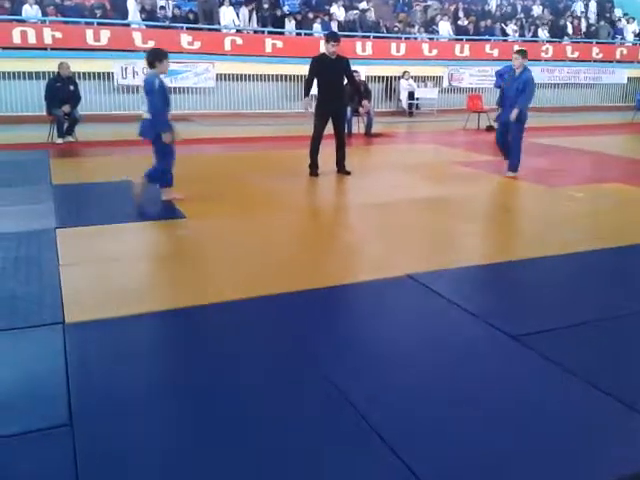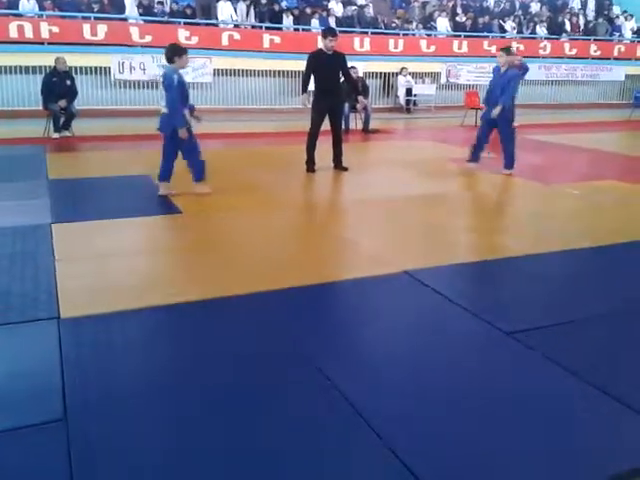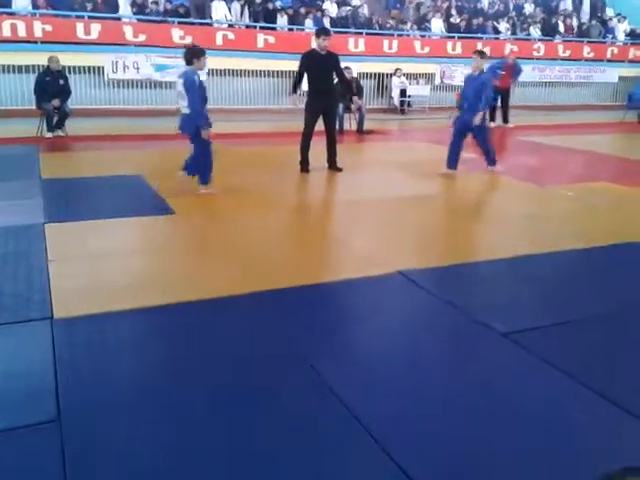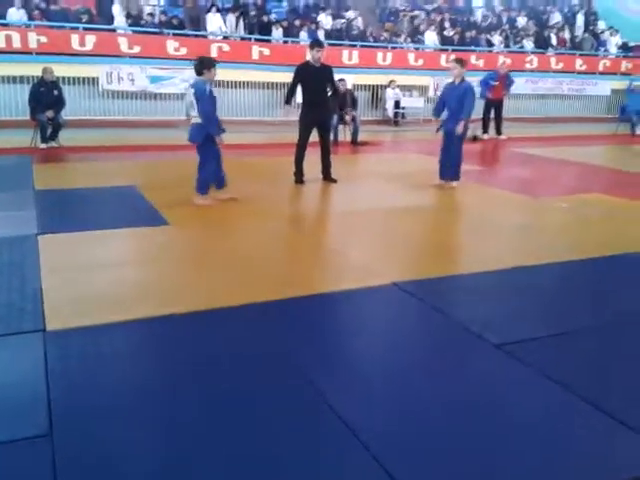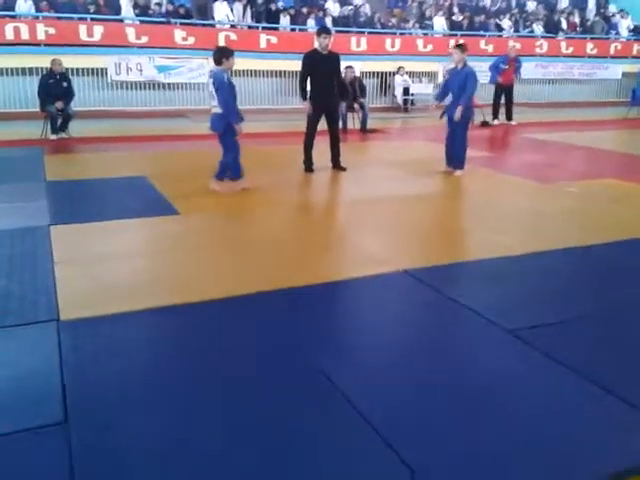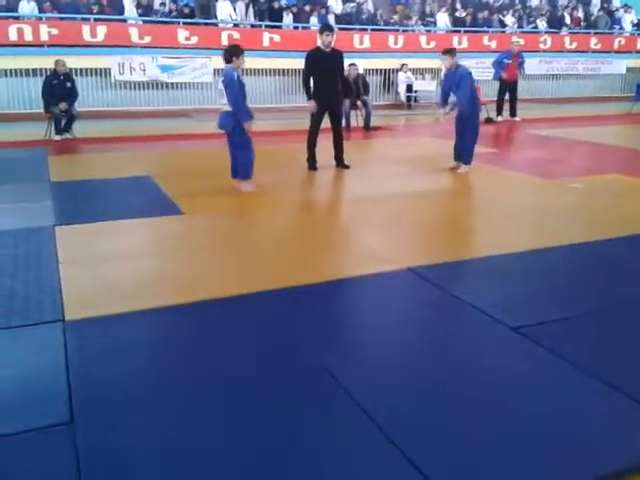
dt=0.2s
person 1, frame 1
left shoulder: (152, 79)
right shoulder: (154, 81)
right elbow: (156, 109)
left wrist: (166, 127)
right wrist: (165, 130)
left hip: (155, 125)
right hip: (156, 127)
left knee: (165, 157)
right knee: (166, 158)
left ankle: (167, 191)
right ankle: (144, 182)
person 1, frame 2
left shoulder: (169, 74)
right shoulder: (173, 76)
right elbow: (174, 104)
left wrist: (191, 110)
right wrist: (181, 126)
left hip: (170, 120)
right hip: (175, 122)
left knee: (170, 154)
right knee: (192, 152)
left ankle: (164, 185)
right ankle: (199, 183)
person 1, frame 3
left shoulder: (183, 76)
right shoulder: (193, 78)
right elbow: (196, 105)
right wrist: (205, 126)
left hip: (188, 119)
right hip: (195, 121)
left knee: (201, 151)
right knee: (205, 152)
left ankle: (186, 172)
right ankle: (204, 185)
person 1, frame 4
left shoulder: (193, 86)
right shoulder: (203, 88)
right elbow: (208, 113)
right wrist: (217, 133)
left hip: (198, 129)
right hip: (204, 131)
left knee: (214, 160)
right knee: (208, 163)
left ankle: (221, 190)
right ankle: (200, 195)
person 1, frame 5
left shoulder: (215, 75)
right shoulder: (222, 77)
right elbow: (227, 102)
right wrist: (236, 121)
left hip: (220, 119)
right hip: (225, 120)
left knee: (231, 150)
right knee: (232, 151)
left ankle: (236, 180)
right ankle: (217, 180)
person 1, frame 6
left shoulder: (226, 73)
right shoulder: (232, 75)
right elbow: (237, 101)
left wrist: (244, 117)
right wrist: (245, 119)
left hip: (229, 117)
right hip: (234, 119)
left knee: (237, 149)
right knee: (245, 149)
left ankle: (238, 179)
right ankle: (245, 181)
person 2, frame 1
left shoulder: (344, 61)
right shoulder: (317, 60)
left elbow: (352, 81)
right elbow: (310, 79)
left wrist: (362, 99)
right wrist: (306, 96)
left hip: (340, 104)
right hip: (323, 104)
left knee: (340, 136)
right knee: (317, 136)
left ankle: (341, 166)
right ankle: (313, 167)
person 2, frame 2
left shoulder: (340, 56)
right shoulder: (314, 56)
left elbow: (348, 76)
right elbow: (307, 76)
left wrist: (358, 94)
right wrist: (305, 92)
left hip: (337, 100)
right hip: (320, 100)
left knee: (337, 132)
right knee: (314, 132)
left ankle: (338, 162)
right ankle: (310, 163)
person 2, frame 3
left shoulder: (333, 57)
right shoulder: (308, 56)
left elbow: (341, 77)
right elbow: (299, 76)
left wrist: (352, 94)
right wrist: (294, 92)
left hip: (330, 100)
right hip: (314, 100)
left knee: (331, 133)
right knee: (308, 132)
left ankle: (332, 163)
right ankle: (304, 163)
person 2, frame 4
left shoulder: (327, 69)
right shoulder: (302, 68)
left elbow: (334, 89)
right elbow: (293, 88)
right wrist: (287, 103)
left hip: (325, 112)
right hip: (308, 112)
left knee: (325, 144)
right knee: (302, 144)
left ankle: (327, 174)
right ankle: (298, 174)
person 2, frame 5
left shoulder: (335, 57)
right shoulder: (309, 56)
left elbow: (338, 79)
right elbow: (303, 79)
left wrist: (341, 98)
right wrist: (305, 99)
left hip: (332, 100)
right hip: (316, 100)
left knee: (335, 132)
right knee: (310, 132)
left ankle: (336, 162)
right ankle: (308, 163)
person 2, frame 6
left shoulder: (338, 54)
right shoulder: (312, 54)
left elbow: (342, 76)
right elbow: (306, 78)
left wrist: (345, 95)
right wrist: (310, 98)
left hip: (335, 98)
right hip: (319, 98)
left knee: (338, 130)
right knee: (314, 130)
left ankle: (339, 160)
right ankle: (311, 161)
person 3, frame 1
left shoulder: (528, 77)
right shoulder: (508, 74)
left elbow: (527, 97)
left wrist: (516, 110)
right wrist: (500, 107)
left hip: (518, 114)
right hip: (506, 111)
left knee: (514, 141)
right knee: (500, 138)
left ankle: (512, 169)
right ankle: (511, 159)
person 3, frame 2
left shoulder: (514, 74)
right shoulder: (496, 72)
left elbow: (510, 93)
left wrist: (500, 107)
right wrist: (487, 105)
left hip: (505, 111)
right hip: (491, 110)
left knee: (507, 140)
right knee: (482, 135)
left ankle: (508, 167)
right ankle: (473, 159)
person 3, frame 3
left shoulder: (486, 79)
right shoulder: (468, 78)
left elbow: (486, 98)
left wrist: (480, 114)
right wrist: (460, 109)
left hip: (477, 115)
right hip: (464, 114)
left knee: (483, 140)
right knee: (456, 140)
left ankle: (492, 164)
right ankle: (451, 166)
person 3, frame 4
left shoulder: (467, 87)
right shoulder: (448, 87)
left elbow: (468, 107)
right elbow: (441, 102)
left wrist: (462, 123)
right wrist: (435, 117)
left hip: (459, 124)
right hip: (449, 122)
left knee: (455, 151)
right knee: (445, 151)
left ankle: (454, 178)
right ankle: (444, 178)
person 3, frame 5
left shoulder: (469, 72)
right shoulder: (452, 72)
left elbow: (469, 92)
right elbow: (445, 88)
left wrist: (460, 108)
right wrist: (437, 101)
left hip: (464, 110)
right hip: (453, 108)
left knee: (460, 139)
right knee: (450, 138)
left ankle: (459, 167)
right ankle: (451, 164)
person 3, frame 6
left shoulder: (463, 73)
right shoulder: (447, 74)
left elbow: (464, 94)
right elbow: (445, 93)
left wrist: (453, 109)
right wrist: (443, 108)
left hip: (471, 108)
right hip: (461, 106)
left knee: (470, 136)
right knee: (460, 135)
left ankle: (466, 163)
right ankle: (458, 160)
